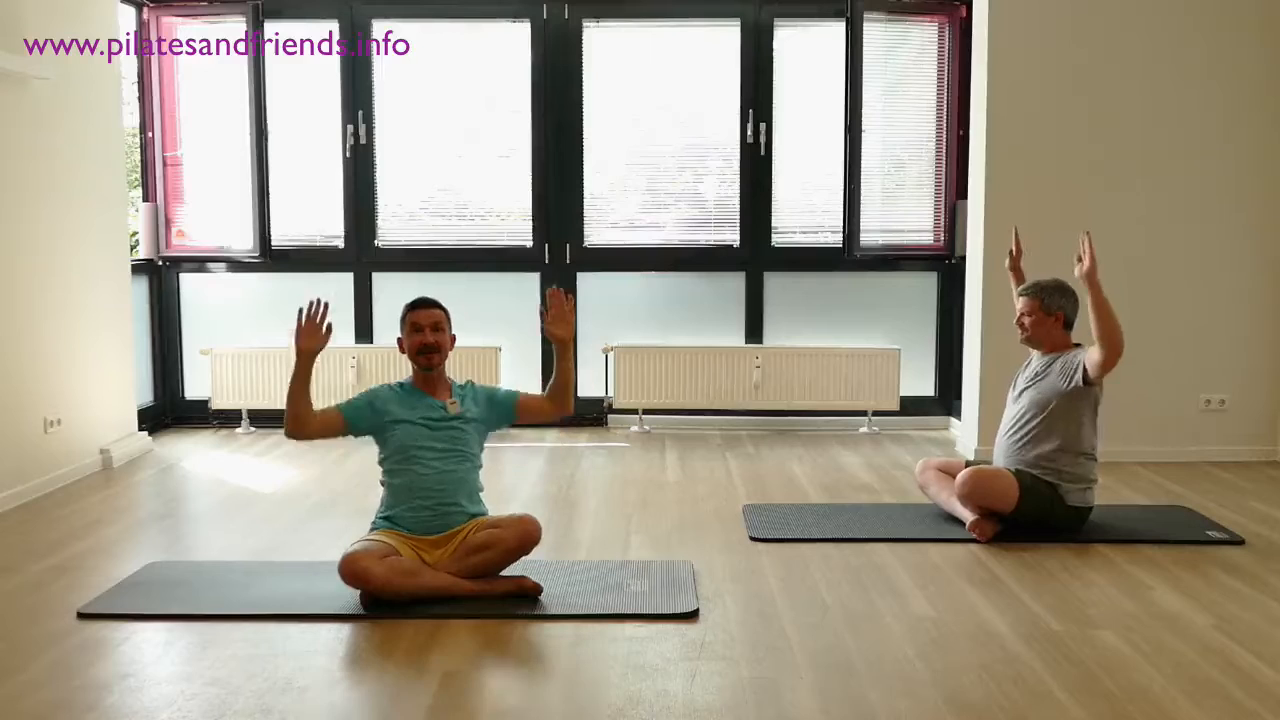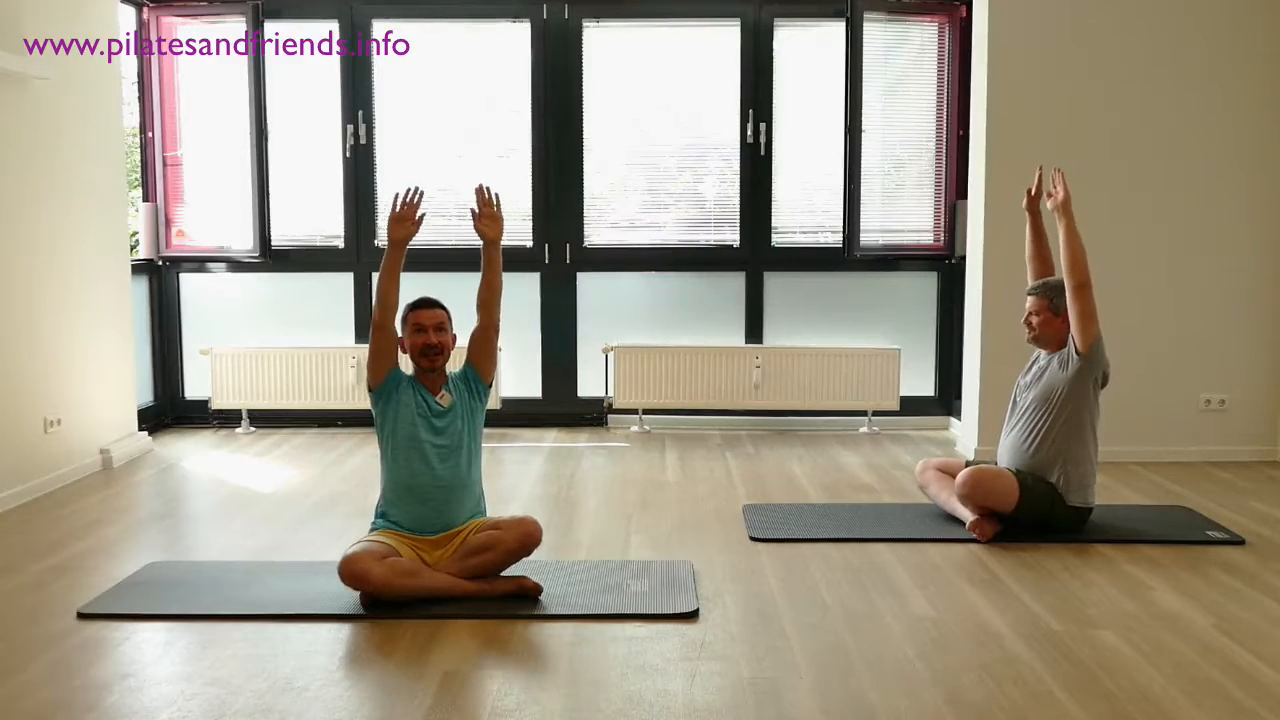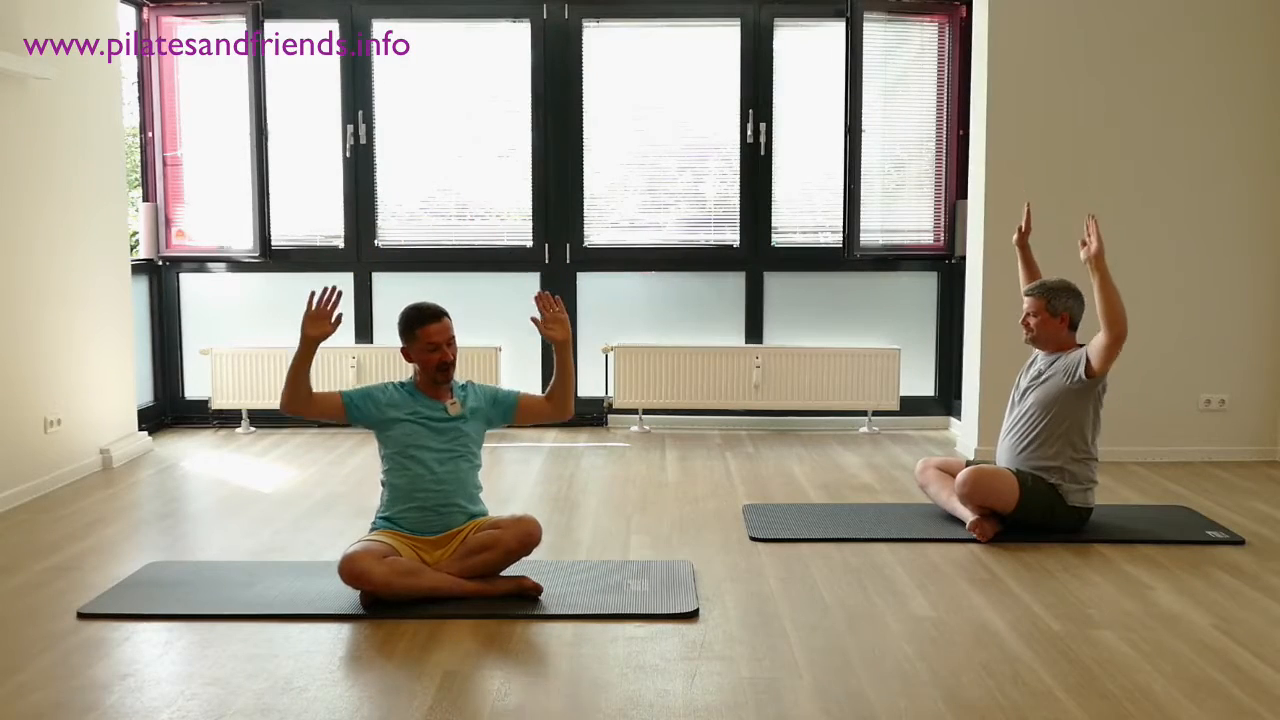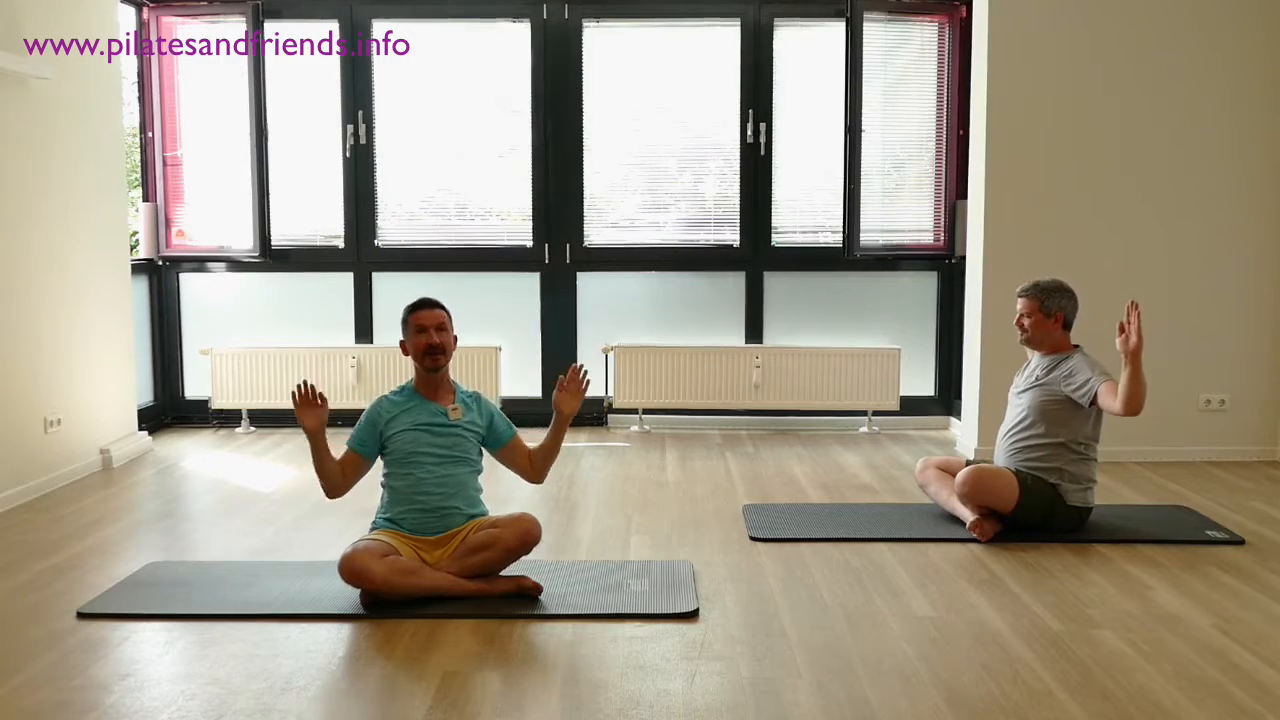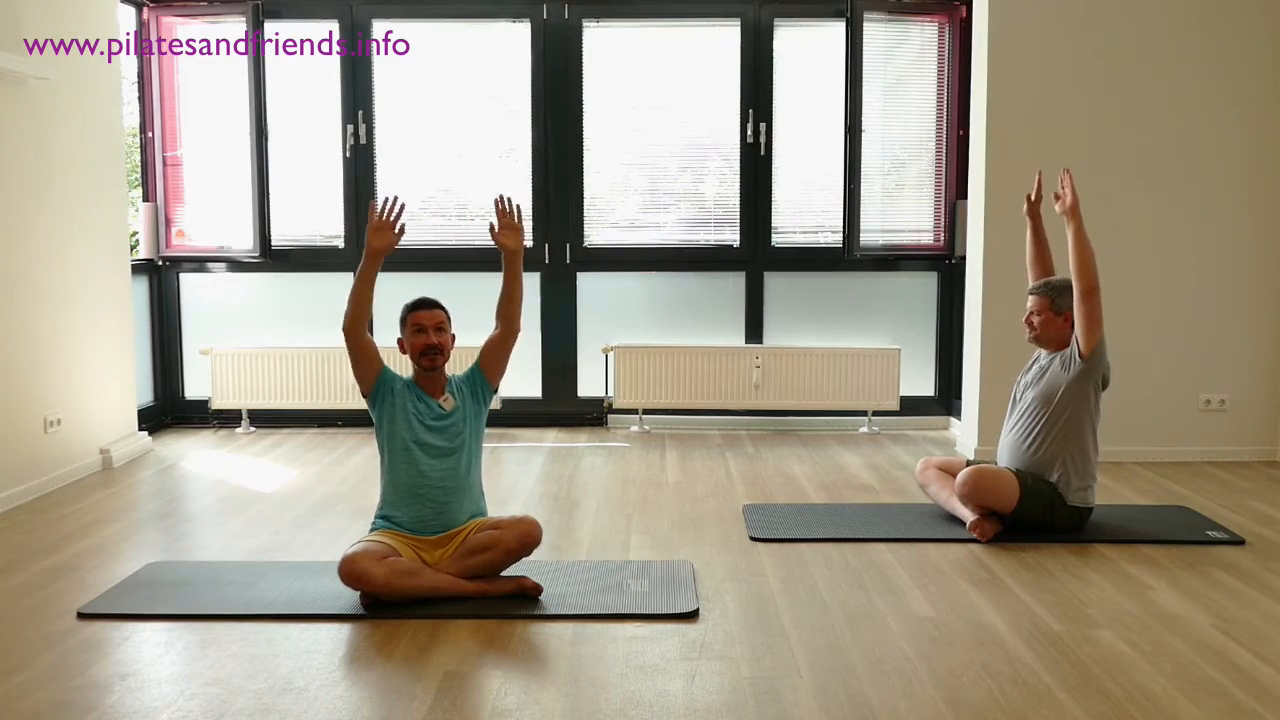
dt=1s
person 1, frame 1
left shoulder: (480, 399)
right shoulder: (380, 402)
left elbow: (556, 408)
right elbow: (300, 429)
left wrist: (561, 345)
right wrist: (305, 359)
left hip: (467, 534)
right hip: (399, 537)
left knee: (526, 530)
right knee: (355, 566)
left ankle: (401, 583)
right ankle: (492, 587)
person 1, frame 2
left shoulder: (470, 389)
right shoulder: (391, 392)
left elbow: (489, 321)
right elbow: (381, 322)
left wrist: (491, 245)
right wrist: (396, 247)
left hip: (467, 533)
right hip: (398, 537)
left knee: (527, 531)
right knee: (354, 567)
left ankle: (404, 583)
right ankle: (494, 586)
person 1, frame 3
left shoulder: (481, 400)
right shoulder: (383, 401)
left elbow: (559, 408)
right elbow: (296, 405)
left wrist: (561, 346)
right wrist: (309, 343)
left hip: (466, 533)
right hip: (398, 538)
left knee: (526, 530)
right knee: (354, 566)
left ankle: (403, 584)
right ankle: (493, 586)
person 1, frame 4
left shoulder: (479, 408)
right shoulder: (385, 411)
left elbow: (534, 471)
right elbow: (335, 486)
left wrist: (561, 419)
right wrist: (315, 435)
left hip: (467, 534)
right hip: (399, 538)
left knee: (526, 528)
right knee: (354, 565)
left ankle: (405, 582)
right ankle: (489, 586)
person 1, frame 5
left shoulder: (473, 391)
right shoulder: (389, 394)
left elbow: (508, 327)
right elbow: (353, 330)
left wrist: (513, 255)
right wrist: (373, 256)
left hip: (467, 534)
right hip: (398, 537)
left knee: (527, 531)
right knee: (354, 567)
left ankle: (403, 582)
right ankle: (493, 586)
person 2, frame 1
left shoulder: (1075, 365)
right shoulder: (1039, 357)
left elbow: (1111, 352)
right elbow: (1029, 320)
left wrist: (1090, 283)
right wrist: (1015, 272)
left hip: (1058, 500)
right hip: (1014, 479)
left knee: (970, 482)
right knee: (927, 469)
left ankle: (986, 515)
right ankle: (978, 517)
person 2, frame 2
left shoulder: (1081, 360)
right shoulder: (1045, 351)
left elbow: (1078, 285)
right elbow: (1041, 279)
left wrist: (1064, 214)
right wrist: (1032, 215)
left hip: (1059, 501)
right hip: (1017, 480)
left knee: (970, 481)
right knee: (928, 469)
left ankle: (989, 514)
right ankle: (979, 516)
person 2, frame 3
left shoulder: (1081, 366)
right shoulder: (1043, 354)
left elbow: (1115, 333)
right elbow: (1038, 295)
left wrist: (1096, 264)
right wrist: (1022, 248)
left hip: (1059, 500)
right hip: (1015, 479)
left knee: (970, 481)
right knee: (928, 468)
left ankle: (992, 514)
right ankle: (979, 516)
person 2, frame 4
left shoulder: (1079, 370)
right shoulder: (1039, 358)
left elbow: (1128, 405)
left wrist: (1131, 356)
left hip: (1059, 500)
right hip: (1015, 478)
left knee: (970, 481)
right knee: (927, 468)
left ankle: (987, 517)
right ankle: (976, 516)
person 2, frame 5
left shoulder: (1082, 362)
right shoulder: (1045, 352)
left elbow: (1087, 290)
right elbow: (1042, 280)
left wrist: (1072, 217)
right wrist: (1033, 219)
left hip: (1059, 501)
right hip: (1017, 480)
left knee: (970, 482)
right knee: (928, 468)
left ankle: (990, 514)
right ankle: (981, 516)
